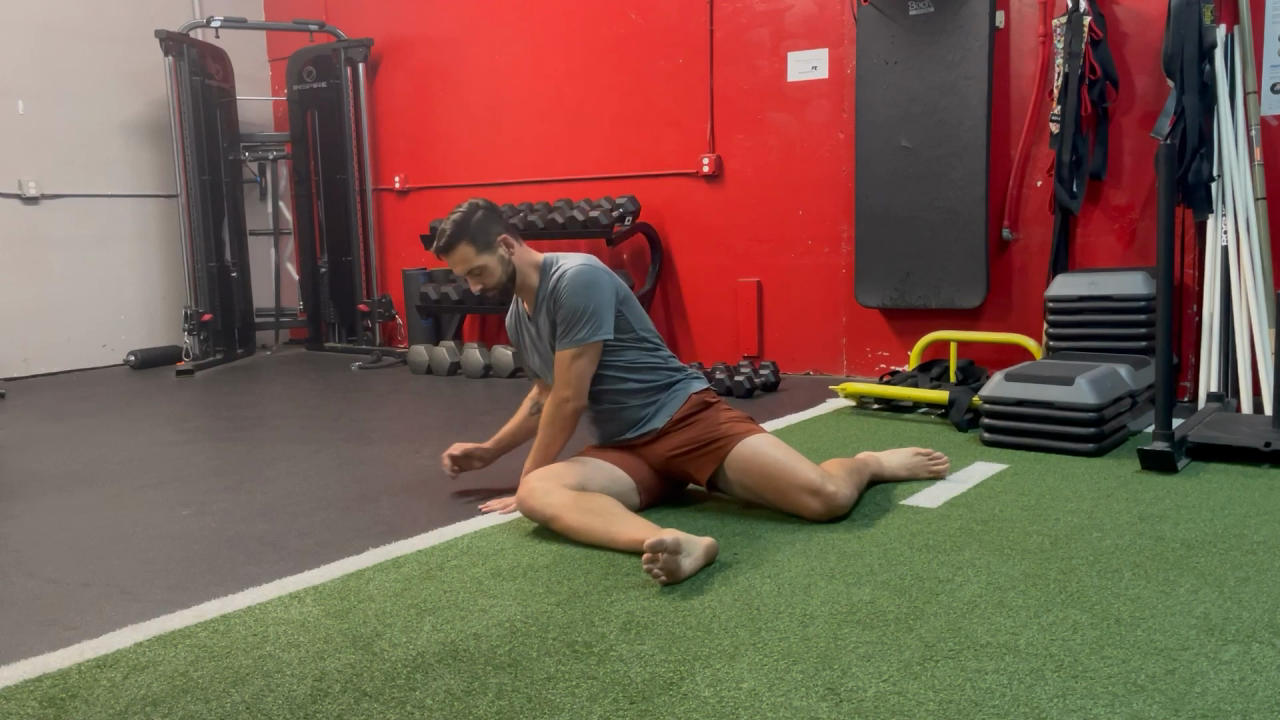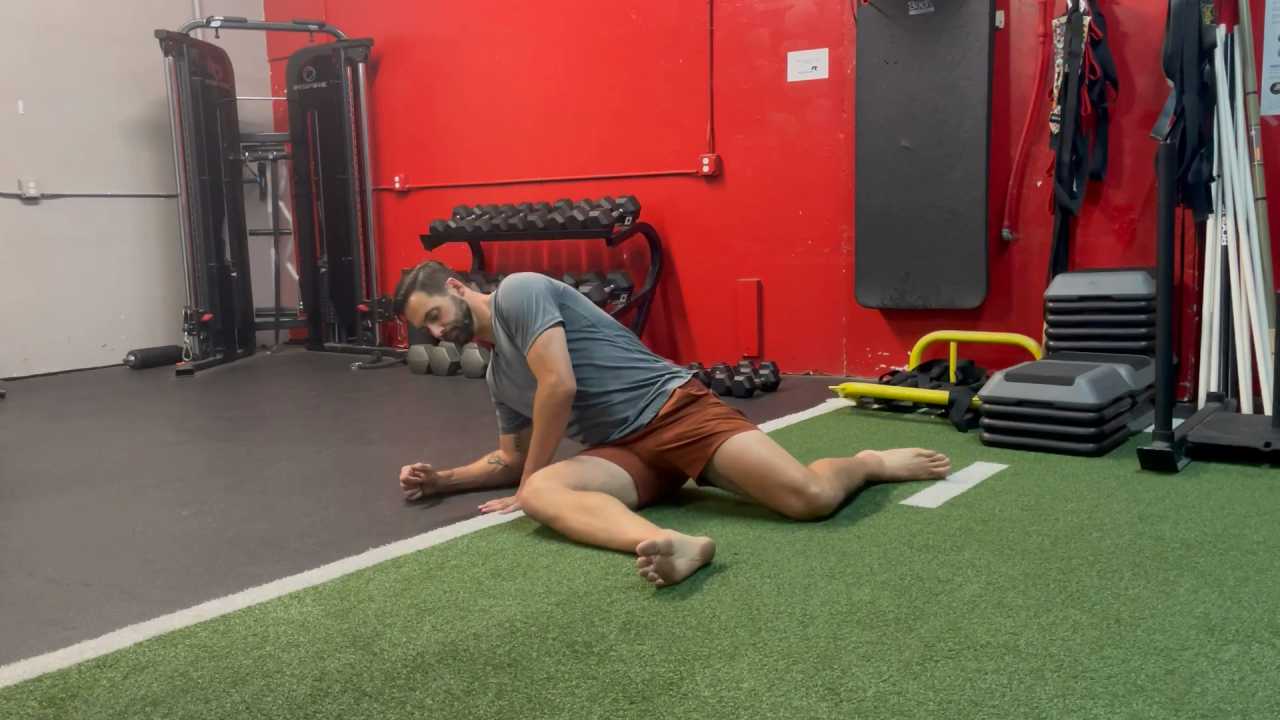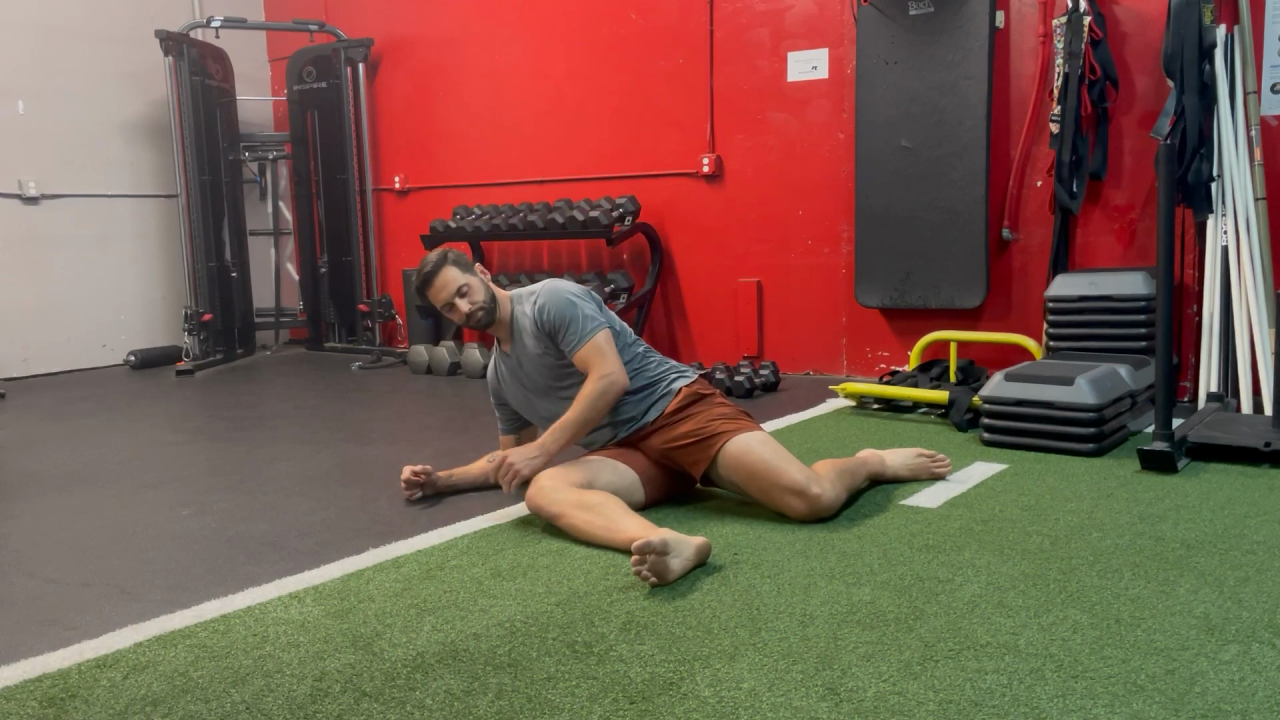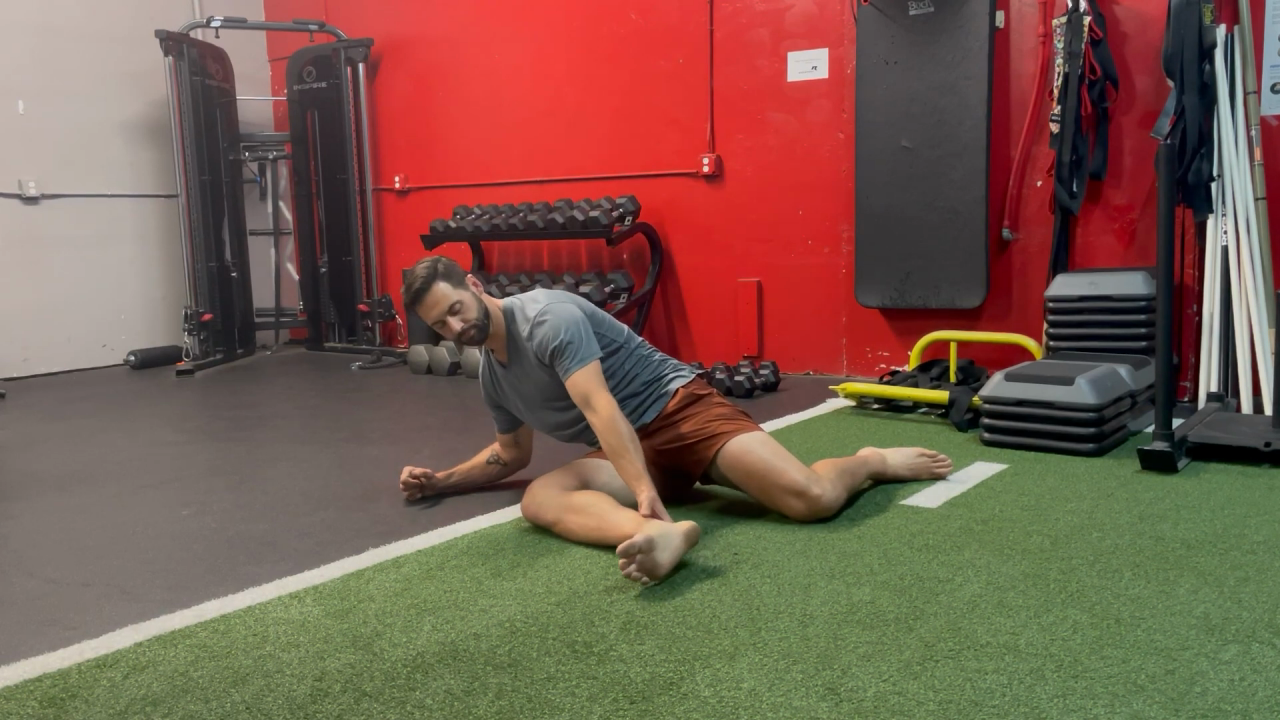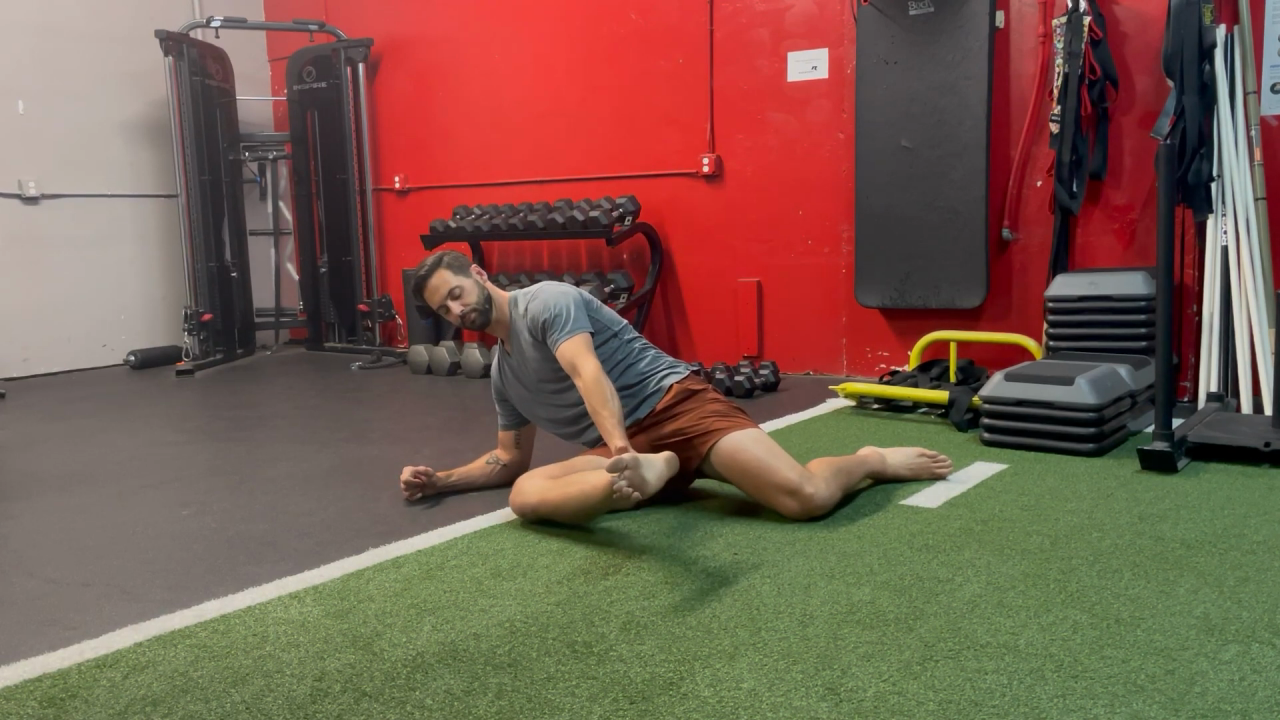
dt=1s
person 1, frame 1
left shoulder: (578, 279)
right shoulder: (516, 315)
left elbow: (570, 400)
right elbow: (545, 394)
left wrist: (526, 474)
right wrist: (487, 450)
left hip: (686, 417)
right hip: (625, 449)
left knee: (825, 497)
right knee: (537, 495)
left ankle: (872, 463)
right ankle: (674, 544)
person 1, frame 2
left shoulder: (517, 291)
right shoulder: (498, 373)
left elbow: (559, 386)
right elbow: (512, 458)
left wrist: (528, 480)
right wrist: (441, 480)
left hip: (675, 408)
right hip: (623, 449)
left knee: (811, 497)
right knee: (542, 493)
left ankle: (869, 463)
right ankle: (672, 545)
person 1, frame 3
left shoulder: (552, 300)
right shoulder: (499, 375)
left elbow: (610, 378)
right elbow: (509, 460)
left wrist: (542, 450)
right wrist: (440, 479)
left hip: (679, 408)
right hip: (627, 453)
left knee: (813, 497)
right knee: (544, 491)
left ankle: (873, 463)
right ankle: (668, 543)
person 1, frame 4
left shoulder: (548, 317)
right shoulder: (491, 375)
left elbow: (602, 409)
right elbow: (512, 454)
left wrist: (646, 496)
right wrist: (438, 481)
left hip: (678, 408)
right hip: (626, 448)
left knee: (813, 497)
right knee: (539, 499)
left ankle: (872, 463)
right ankle: (662, 536)
person 1, frame 5
left shoulder: (547, 302)
right shoulder: (502, 371)
left elbow: (590, 375)
right elbow: (512, 459)
left wrist: (621, 449)
right wrist: (440, 480)
left hip: (674, 404)
right hip: (621, 448)
left knee: (805, 496)
right knee: (525, 493)
left ankle: (871, 461)
